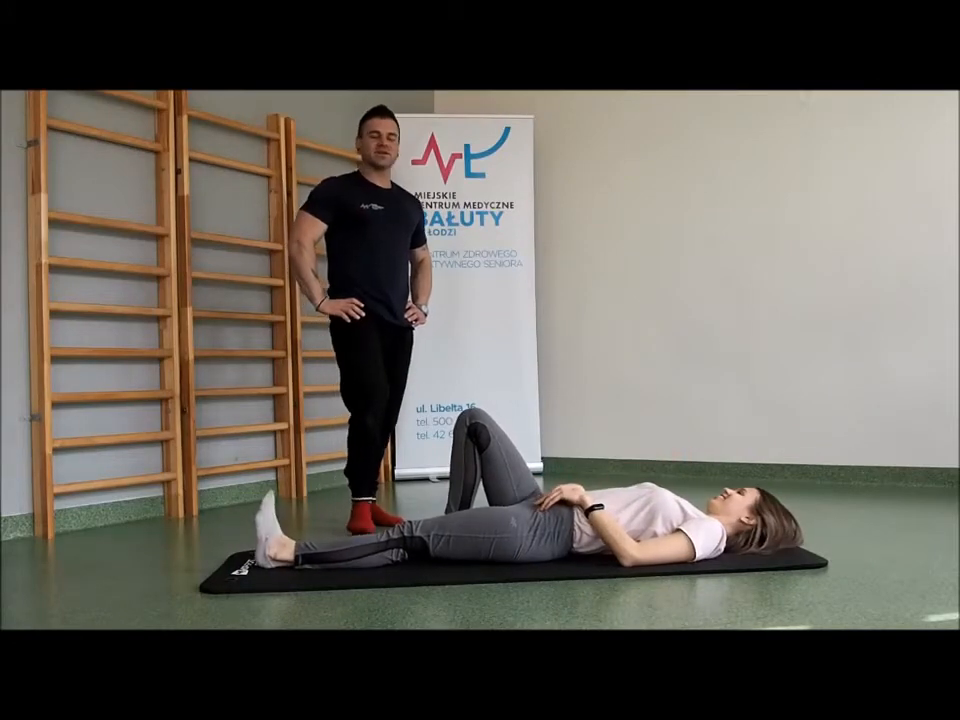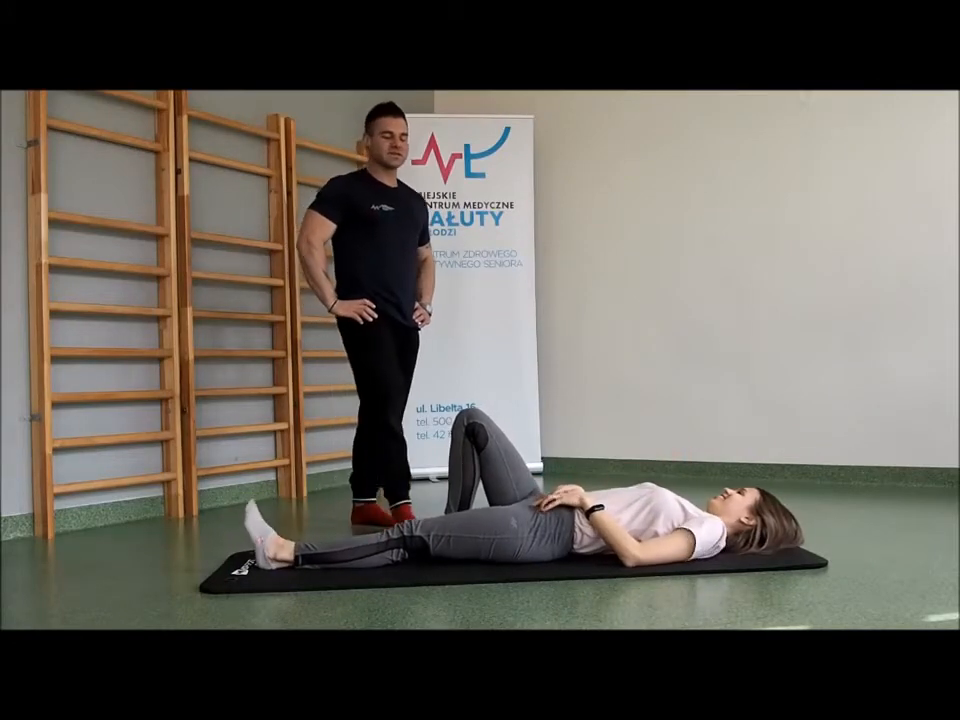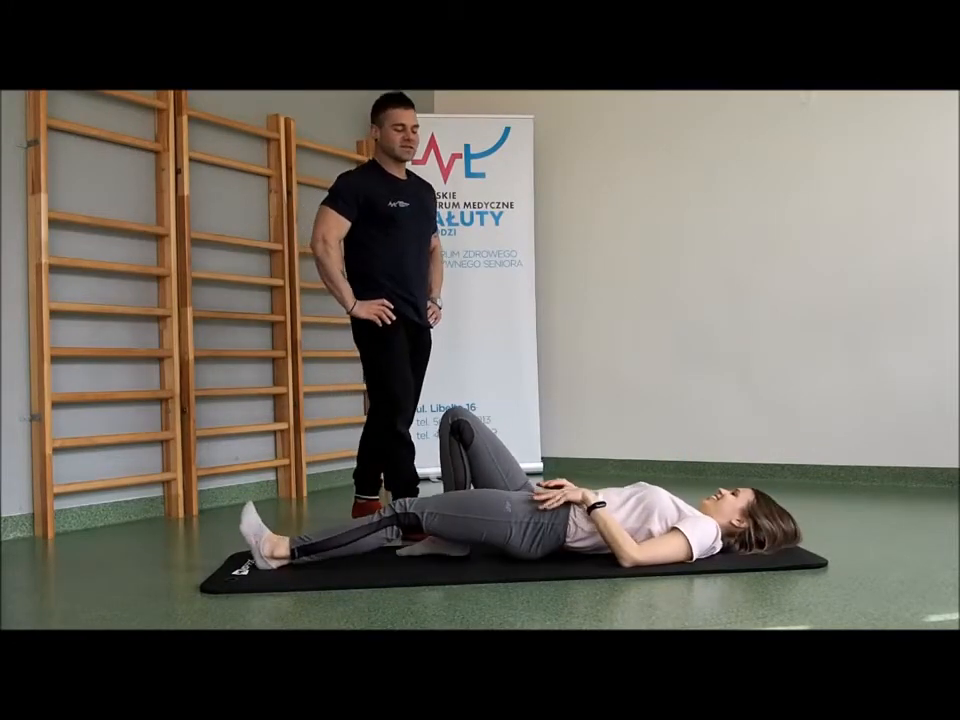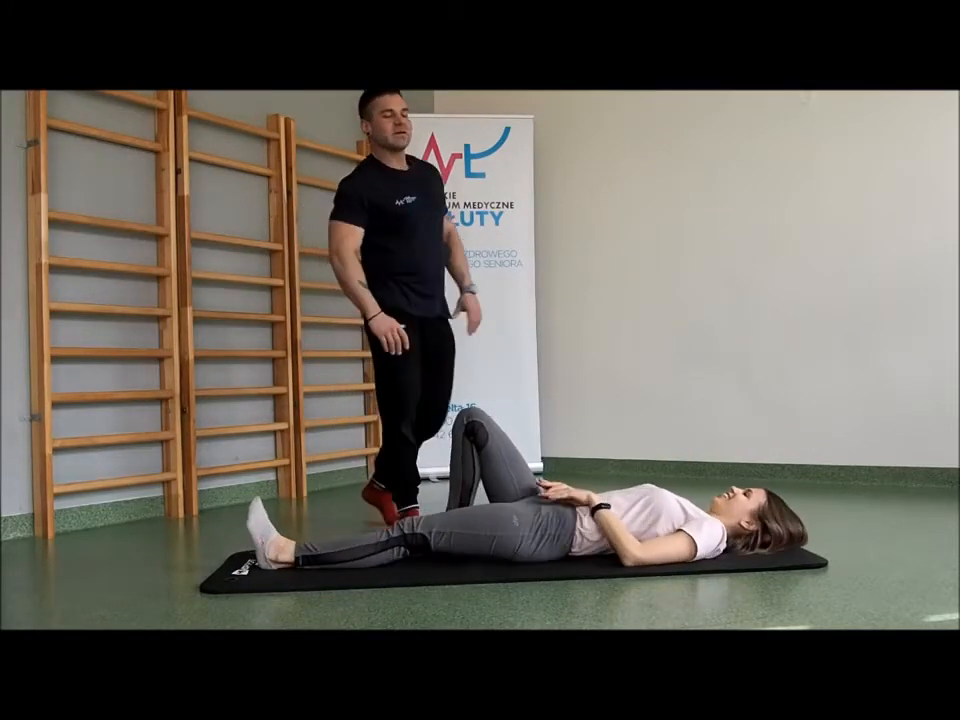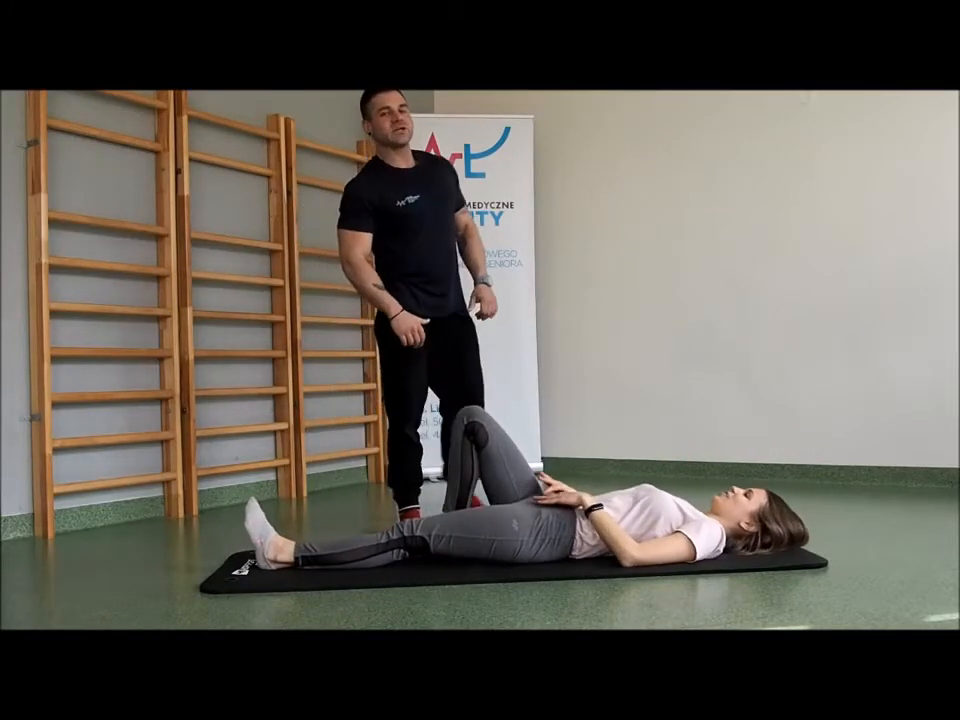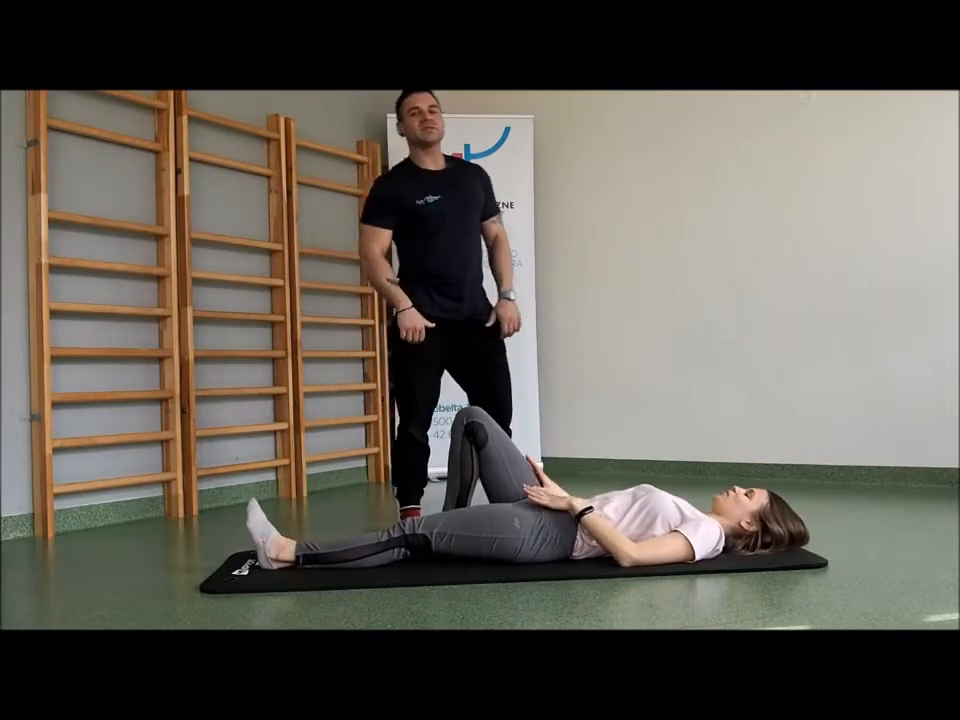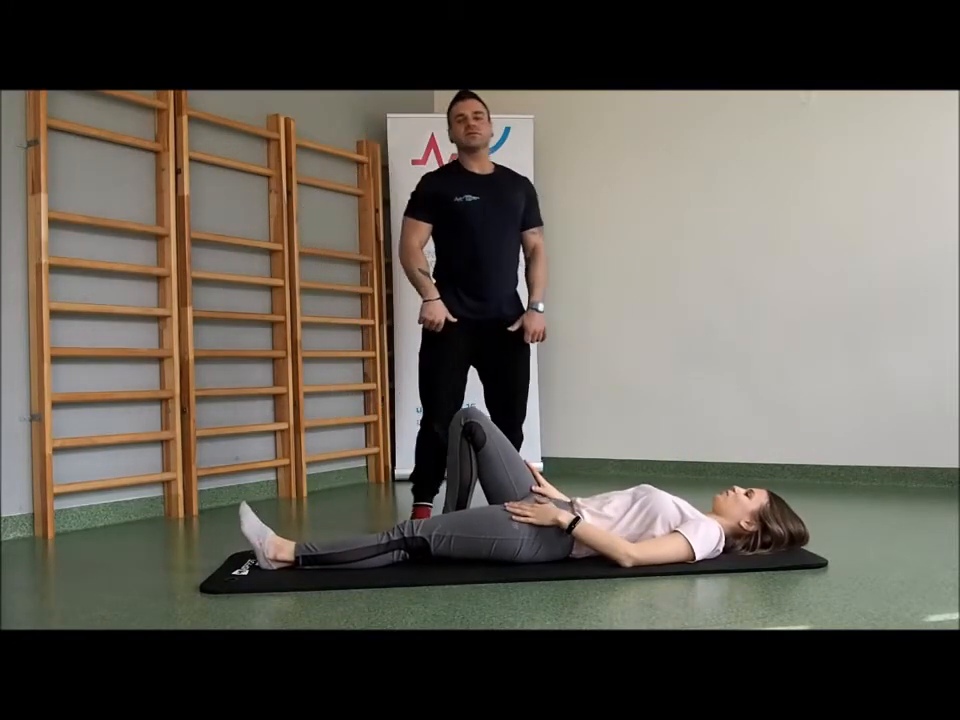
dt=0.3s
person 1, frame 1
left shoulder: (708, 537)
right shoulder: (691, 516)
left elbow: (632, 555)
left wrist: (585, 501)
right wrist: (576, 493)
left hip: (545, 534)
right hip: (546, 508)
left knee: (411, 537)
right knee: (473, 421)
left ankle: (289, 553)
right ankle: (455, 535)
person 1, frame 2
left shoulder: (709, 534)
right shoulder: (693, 517)
left elbow: (635, 555)
left wrist: (586, 502)
right wrist: (577, 496)
left hip: (545, 534)
right hip: (543, 507)
left knee: (410, 534)
right knee: (473, 423)
left ankle: (288, 554)
right ankle: (453, 536)
person 1, frame 3
left shoulder: (704, 534)
right shoulder: (689, 518)
left elbow: (634, 556)
left wrist: (588, 499)
right wrist: (577, 490)
left hip: (539, 526)
right hip: (538, 503)
left knee: (403, 512)
right knee: (457, 421)
left ankle: (284, 551)
right ankle: (449, 537)
person 1, frame 4
left shoulder: (710, 536)
right shoulder: (692, 515)
left elbow: (635, 554)
left wrist: (591, 500)
right wrist: (576, 491)
left hip: (547, 533)
right hip: (548, 508)
left knee: (409, 532)
right knee: (471, 421)
left ankle: (288, 553)
right ankle: (453, 536)
person 1, frame 5
left shoulder: (709, 537)
right shoulder: (693, 518)
left elbow: (631, 554)
left wrist: (586, 501)
right wrist: (571, 492)
left hip: (547, 535)
right hip: (547, 509)
left knee: (410, 535)
right knee: (471, 420)
left ankle: (289, 555)
right ankle: (451, 530)
person 1, frame 6
left shoulder: (707, 536)
right shoulder: (689, 517)
left elbow: (630, 555)
left wrist: (575, 507)
right wrist: (560, 490)
left hip: (547, 535)
right hip: (552, 510)
left knee: (410, 534)
right knee: (470, 420)
left ankle: (290, 553)
right ankle: (450, 535)
person 1, frame 7
left shoulder: (708, 537)
right shoulder: (693, 518)
left elbow: (630, 554)
left wrist: (564, 518)
right wrist: (556, 494)
left hip: (549, 538)
right hip: (555, 512)
left knee: (410, 538)
right knee: (469, 421)
left ankle: (290, 554)
right ankle: (450, 534)
person 2, frame 1
left shoulder: (409, 203)
right shoulder: (336, 190)
left elbow: (422, 260)
right elbow: (299, 244)
left wrist: (421, 305)
right wrist: (322, 300)
left hip: (399, 325)
right hip: (357, 319)
left knee: (386, 416)
right knee: (370, 406)
left ankle: (368, 500)
right ankle: (361, 505)
person 2, frame 2
left shoulder: (414, 201)
right shoulder: (344, 189)
left elbow: (424, 258)
right elbow: (308, 244)
left wrist: (425, 303)
right wrist: (333, 301)
left hip: (405, 323)
right hip: (366, 318)
left knee: (379, 413)
right knee: (387, 408)
left ankle: (364, 501)
right ankle: (402, 506)
person 2, frame 3
left shoulder: (423, 190)
right shoulder: (356, 184)
right elbow: (323, 243)
left wrist: (435, 298)
right wrist: (352, 303)
left hip: (417, 320)
right hip: (380, 318)
left knee: (388, 413)
right knee: (395, 412)
left ankle: (366, 498)
person 2, frame 4
left shoulder: (429, 175)
right shoulder: (359, 185)
left elbow: (448, 235)
right elbow: (342, 254)
left wrist: (467, 288)
right wrist: (374, 314)
left hip: (435, 314)
right hip: (394, 318)
left knee: (433, 410)
right knee: (402, 414)
left ankle: (383, 484)
right ankle: (407, 508)
person 2, frame 5
left shoulder: (440, 169)
right shoulder: (365, 188)
left elbow: (465, 227)
right elbow: (354, 260)
left wrist: (482, 280)
right wrist: (395, 312)
left hip: (453, 312)
right hip: (406, 318)
left knee: (467, 404)
right knee: (406, 417)
right ankle: (409, 508)
person 2, frame 6
left shoulder: (474, 176)
right shoulder: (392, 186)
left elbow: (496, 238)
right elbow: (371, 254)
left wrist: (507, 295)
right wrist: (404, 307)
left hip: (476, 315)
right hip: (422, 321)
left knee: (497, 410)
right knee: (415, 420)
right ankle: (409, 508)
person 2, frame 7
left shoulder: (519, 186)
right shoulder: (436, 184)
left elbow: (535, 248)
right elbow: (410, 246)
left wrist: (536, 307)
right wrist: (431, 297)
left hip: (506, 319)
right hip: (451, 318)
left knee: (510, 418)
right knee: (439, 416)
right ankle: (423, 504)
